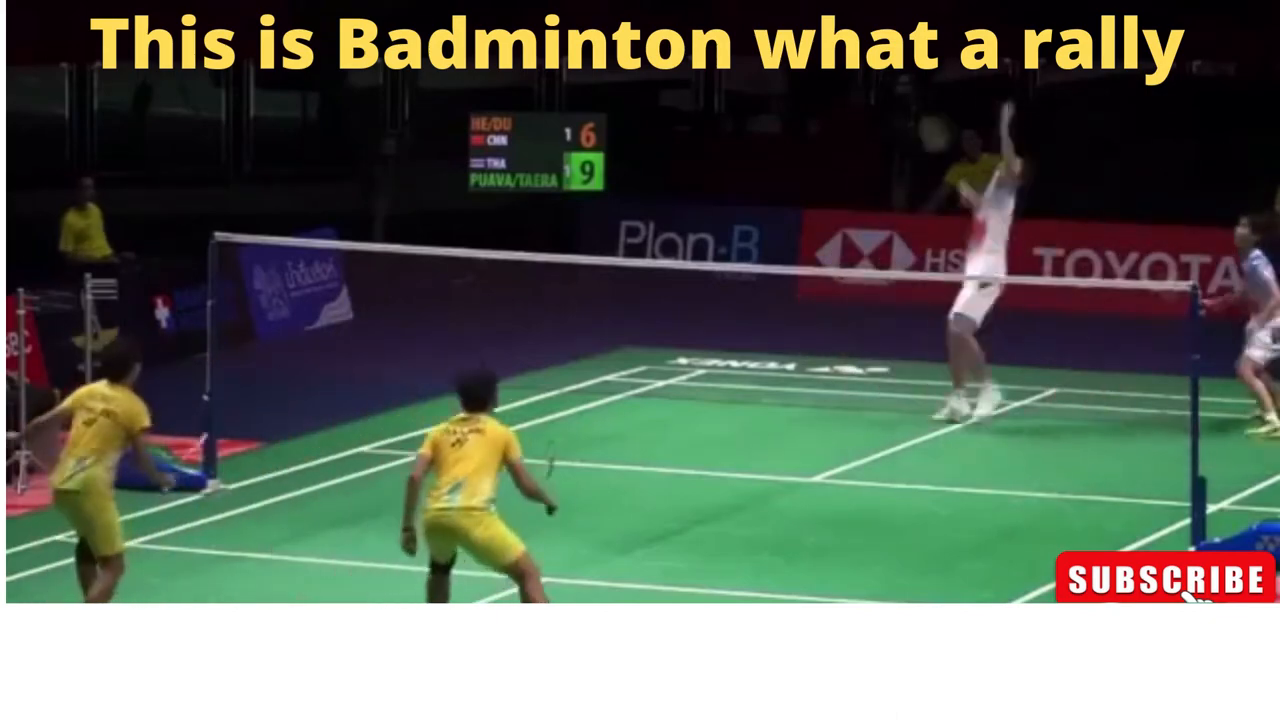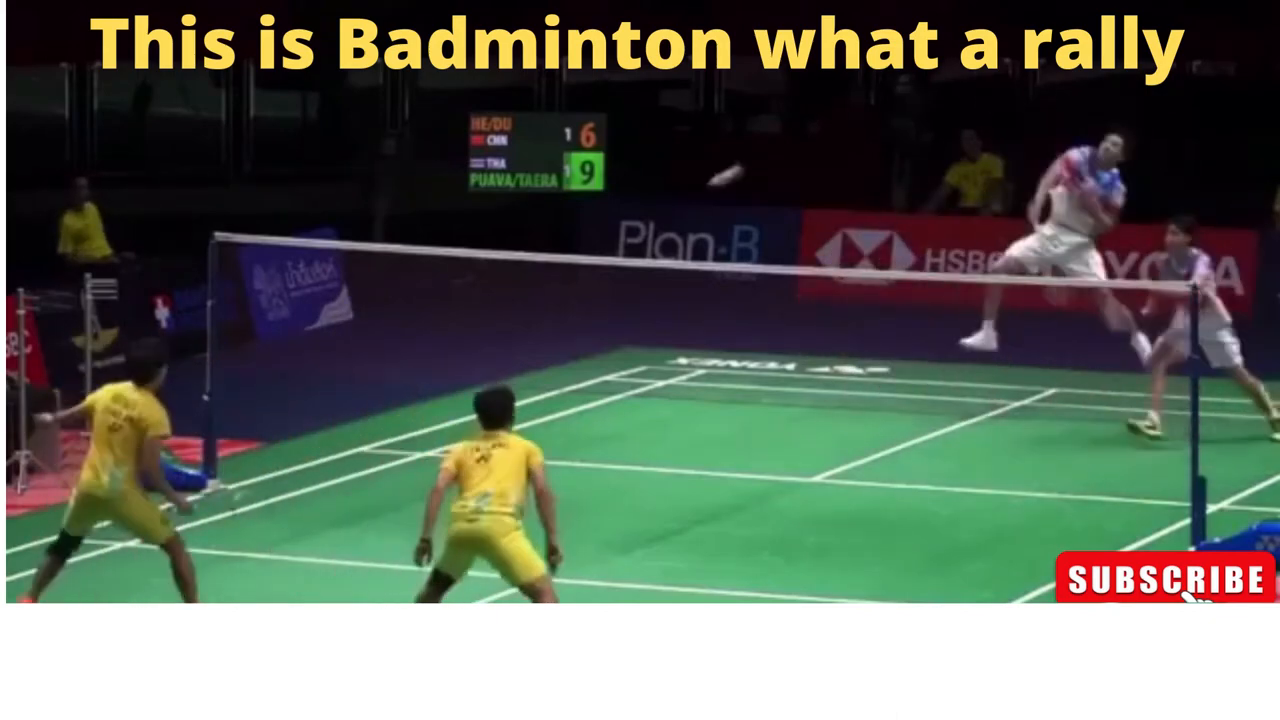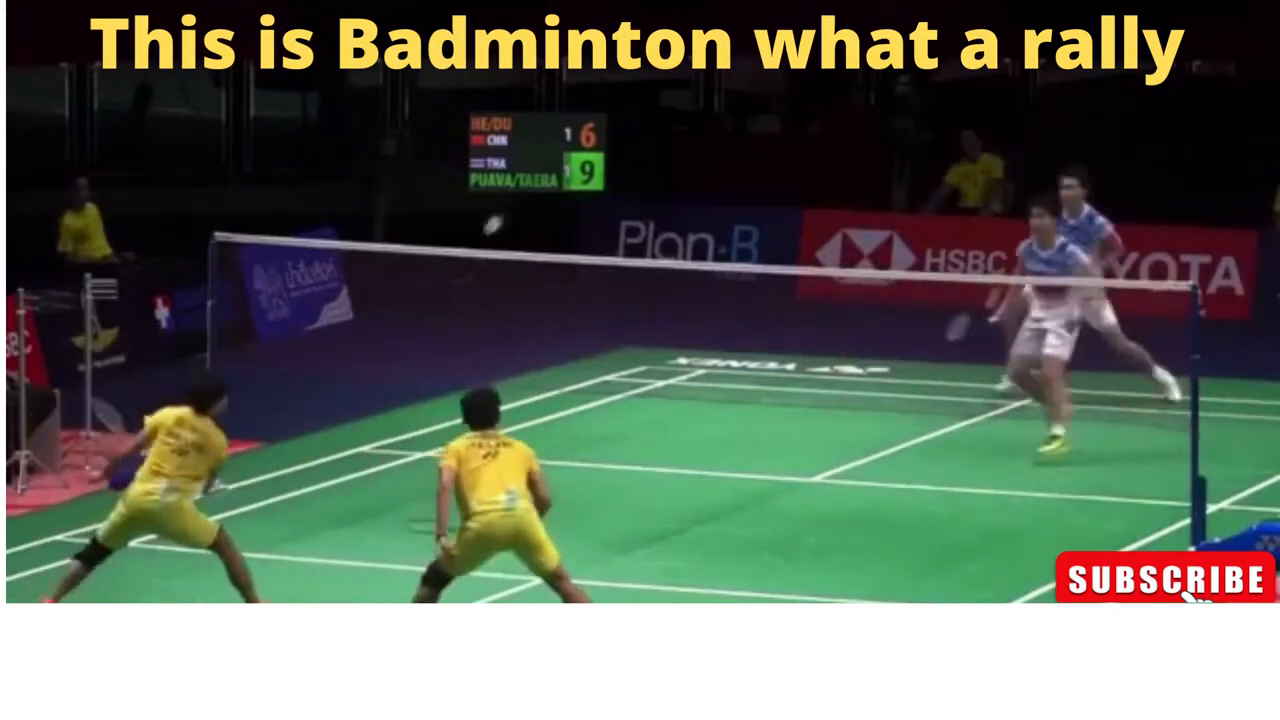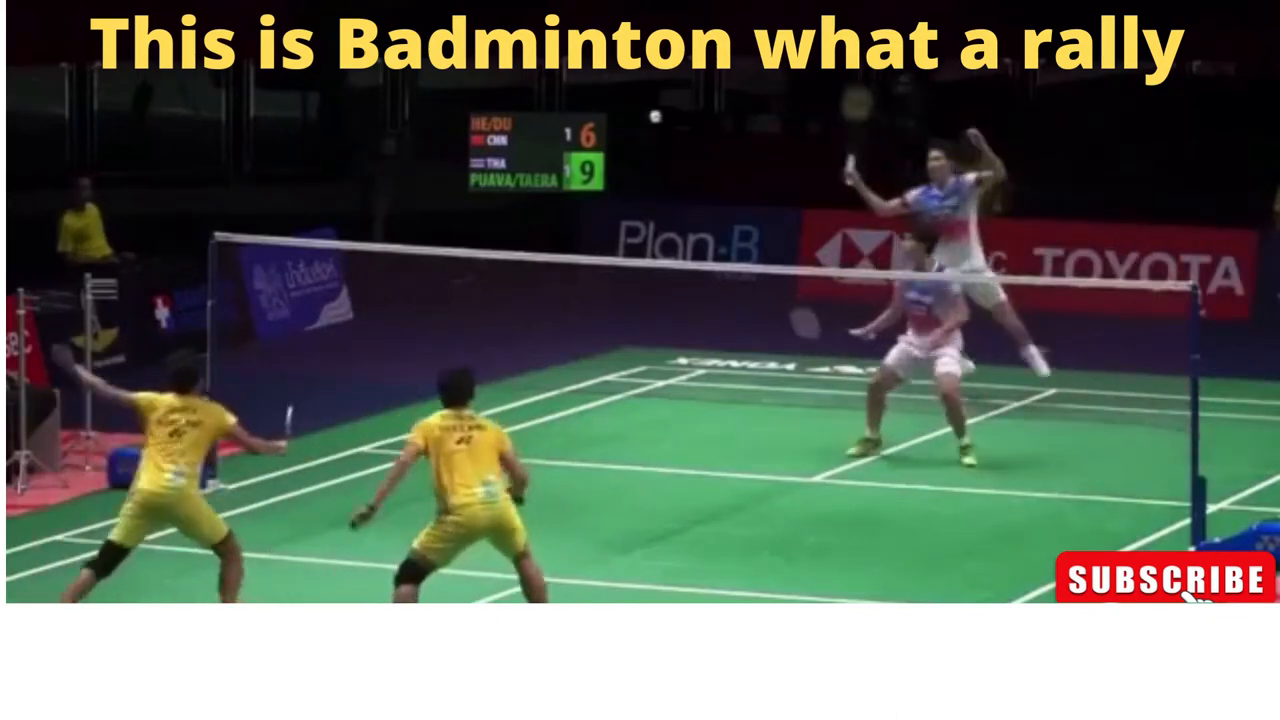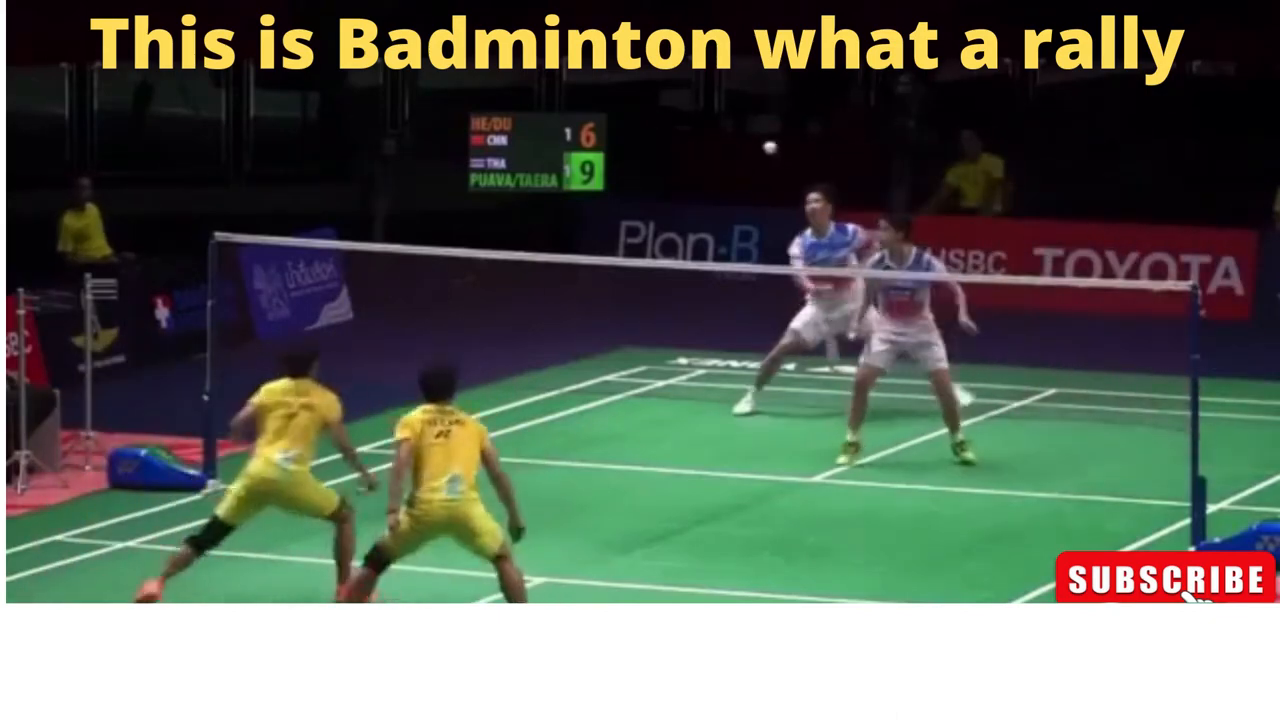
dt=0.4s
person 1, frame 1
left shoulder: (86, 393)
right shoulder: (134, 406)
left elbow: (46, 420)
right elbow: (142, 458)
right wrist: (162, 478)
left hip: (62, 486)
right hip: (91, 491)
left knee: (89, 542)
right knee: (113, 566)
person 1, frame 2
left shoulder: (108, 393)
right shoulder: (154, 413)
left elbow: (71, 415)
right elbow: (148, 468)
left wrist: (50, 419)
right wrist: (176, 499)
left hip: (89, 487)
right hip: (122, 493)
left knee: (66, 543)
right knee: (176, 547)
left ankle: (29, 602)
person 1, frame 3
left shoulder: (167, 416)
right shoulder: (217, 441)
left elbow: (130, 450)
right elbow: (205, 482)
left wrist: (106, 471)
left hip: (137, 500)
right hip: (173, 507)
left knee: (93, 553)
right knee: (225, 547)
left ankle: (50, 604)
person 1, frame 4
left shoulder: (153, 403)
right shoulder: (213, 413)
left elbow: (108, 392)
right elbow: (252, 445)
left wrist: (74, 368)
right wrist: (275, 447)
left hip: (145, 493)
right hip: (181, 495)
left knee: (106, 559)
right knee: (230, 552)
person 1, frame 5
left shoulder: (271, 391)
right shoulder: (327, 399)
left elbow: (237, 424)
right elbow: (342, 443)
right wrist: (365, 473)
left hip: (260, 472)
right hip: (292, 476)
left knee: (210, 535)
right knee: (345, 517)
left ankle: (156, 585)
person 2, frame 1
left shoulder: (1005, 184)
right shoulder: (996, 191)
left elbow: (1010, 164)
left wrist: (1005, 125)
right wrist: (971, 198)
left hip: (985, 272)
right hip: (977, 270)
left knee: (959, 331)
right knee: (954, 331)
left ankle: (987, 388)
right ankle: (958, 400)
person 2, frame 2
left shoulder: (1116, 187)
right shoulder: (1081, 157)
left elbow: (1106, 226)
right elbow: (1053, 173)
left wrist: (1094, 205)
right wrist: (1038, 200)
left hip: (1078, 244)
right hip: (1049, 233)
left knee: (1104, 297)
right knee: (999, 270)
left ankle: (1137, 339)
right ankle: (987, 332)
person 2, frame 3
left shoulder: (1097, 222)
left elbow: (1116, 248)
left wrist: (1095, 267)
left knee: (1118, 343)
right knee: (1009, 315)
left ankle: (1159, 374)
person 2, frame 4
left shoulder: (966, 184)
right shoulder: (921, 195)
left elbow: (999, 174)
right elbow: (884, 209)
left wrist: (982, 146)
right wrist: (859, 183)
left hip: (971, 264)
right hip: (941, 268)
left knee: (1004, 313)
left ankle: (1029, 349)
person 2, frame 5
left shoulder: (851, 233)
right shoulder: (800, 244)
right elbow: (799, 276)
right wrist: (811, 287)
left hip: (854, 303)
right hip: (821, 306)
right knee: (783, 349)
right ankle: (754, 395)
person 3, frame 1
left shoulder: (1257, 263)
right shoulder: (1248, 260)
left wrist: (1259, 324)
right wrist: (1218, 302)
right hip: (1259, 323)
left knee: (1245, 371)
right knee: (1254, 370)
person 3, frame 2
left shoulder: (1200, 261)
right shoulder: (1168, 261)
right wrist: (1151, 307)
left hip: (1213, 323)
right hip: (1185, 320)
left knee: (1239, 376)
right knee: (1157, 361)
right ankle: (1153, 421)
person 3, frame 3
left shoulder: (1069, 252)
right shoulder: (1027, 248)
left elbow: (1093, 279)
right elbow: (1019, 279)
left hip: (1062, 317)
right hip: (1037, 314)
left knee: (1051, 374)
right knee: (1017, 372)
left ankle: (1058, 434)
right ankle: (1057, 408)
person 3, frame 4
left shoulder: (944, 277)
left elbow: (963, 313)
right elbow: (894, 312)
left wrist: (940, 334)
right wrist: (868, 329)
left hip: (944, 344)
right hip: (913, 341)
left knee: (949, 391)
right knee: (876, 386)
left ankle: (965, 445)
right ankle: (872, 438)
person 3, frame 5
left shoulder: (925, 262)
right shoulder: (876, 263)
left elbow: (955, 289)
right elbow: (869, 296)
left wrist: (962, 315)
right wrist: (857, 323)
left hip: (921, 330)
right hip: (886, 330)
left knee: (944, 386)
right knee: (861, 382)
left ankle: (958, 441)
right ankle: (852, 442)
person 4, frame 1
left shoulder: (439, 432)
right shoulder: (501, 434)
left elbow: (415, 477)
right elbow: (525, 485)
left wrist: (407, 526)
right wrist: (547, 501)
left hip: (435, 516)
right hip: (472, 515)
left knee: (440, 566)
right knee: (528, 574)
person 4, frame 2
left shoulder: (461, 450)
right shoulder: (526, 448)
left elbow: (438, 489)
right elbow: (542, 491)
left wrist: (425, 538)
right wrist: (552, 540)
left hip: (462, 526)
right hip: (499, 527)
left knee: (440, 581)
right knee: (543, 593)
person 4, frame 3
left shoulder: (456, 448)
right shoulder: (521, 448)
left elbow: (444, 487)
right elbow: (544, 499)
left wrist: (442, 535)
left hip: (482, 523)
right hip: (522, 518)
left knee: (434, 578)
right knee: (560, 581)
person 4, frame 4
left shoulder: (429, 426)
right shoulder: (492, 428)
left elbow: (402, 465)
right elbow: (521, 476)
left wrist: (372, 506)
right wrist: (516, 494)
left hip: (459, 514)
right hip: (499, 508)
left knee: (409, 575)
right knee: (523, 558)
person 4, frame 5
left shoulder: (412, 421)
right shoulder: (473, 426)
left elbow: (402, 462)
right elbow: (498, 475)
left wrist: (393, 510)
right wrist: (516, 518)
left hip: (425, 507)
right hip: (465, 506)
left knee: (376, 560)
right knee: (503, 557)
